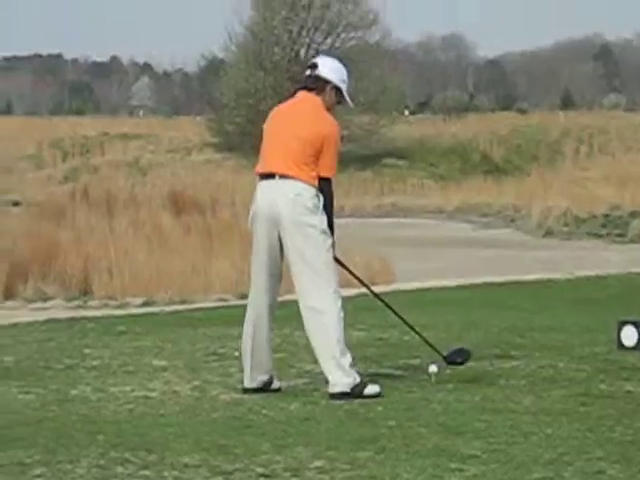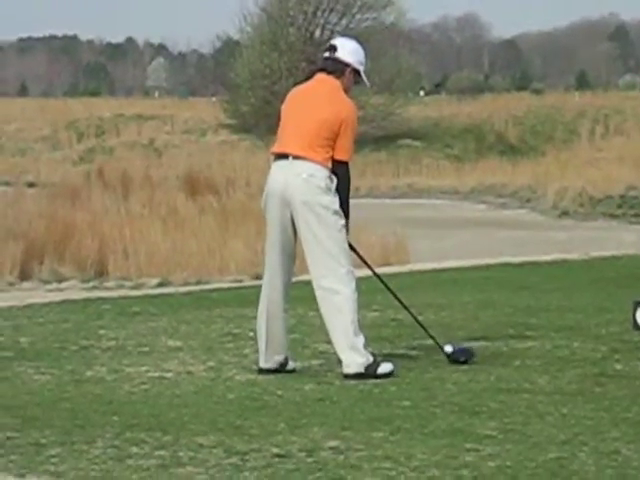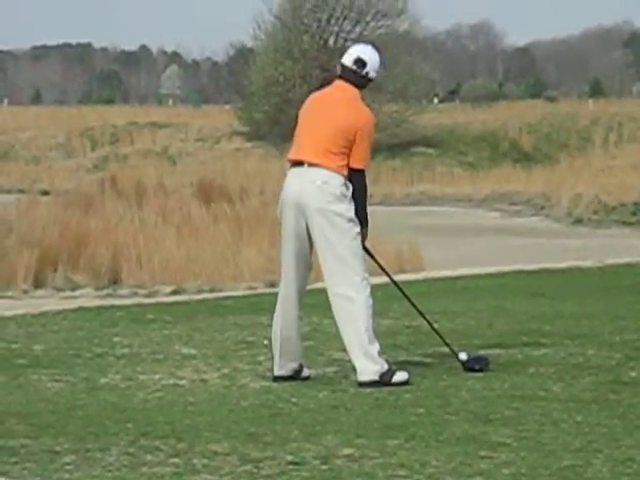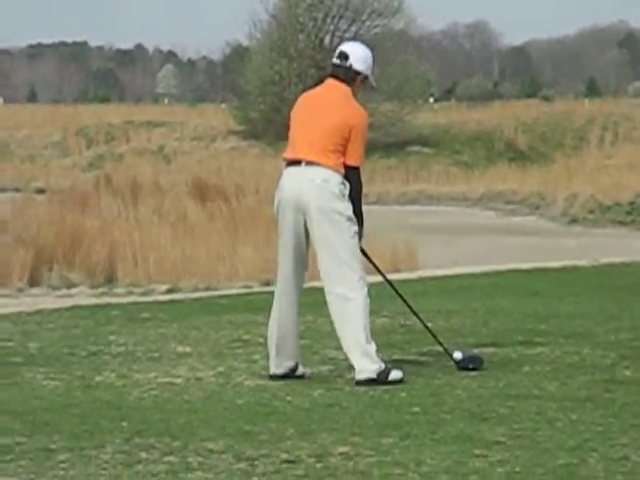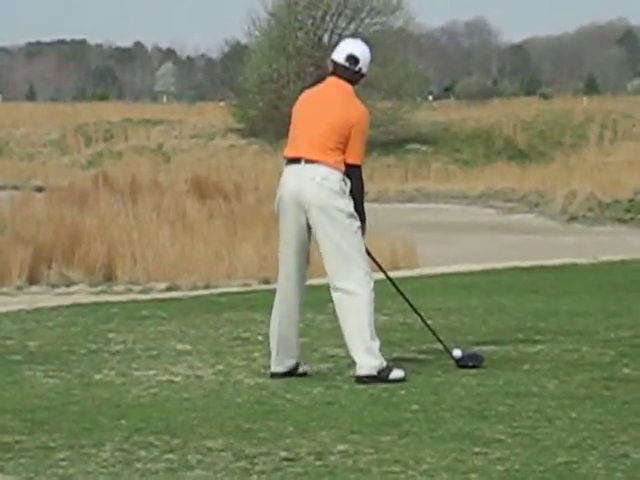
dt=1s
person 1, frame 1
left shoulder: (277, 112)
right shoulder: (327, 124)
right elbow: (324, 183)
right wrist: (329, 233)
left hip: (264, 195)
right hip: (298, 199)
left knee: (261, 291)
right knee: (321, 293)
left ankle: (257, 375)
right ankle: (342, 380)
person 1, frame 2
left shoulder: (295, 93)
right shoulder: (345, 107)
right elbow: (340, 167)
right wrist: (343, 215)
left hip: (278, 176)
right hip: (311, 181)
left knee: (275, 273)
right knee: (335, 275)
left ankle: (271, 356)
right ankle: (355, 360)
person 1, frame 3
left shoulder: (313, 99)
right shoulder: (362, 115)
right elbow: (356, 175)
right wrist: (362, 223)
left hip: (294, 183)
right hip: (326, 188)
left knee: (291, 280)
right knee: (350, 282)
left ankle: (286, 364)
right ankle: (370, 368)
person 1, frame 4
left shoulder: (304, 99)
right shoulder: (355, 112)
right elbow: (351, 171)
right wrist: (357, 220)
left hip: (289, 181)
right hip: (323, 185)
left knee: (288, 278)
right knee: (347, 281)
left ankle: (282, 361)
right ankle: (367, 366)
person 1, frame 5
left shoulder: (305, 97)
right shoulder: (356, 111)
right elbow: (352, 169)
right wrist: (360, 216)
left hip: (290, 179)
right hip: (324, 183)
left knee: (290, 275)
right knee: (353, 277)
left ankle: (283, 360)
right ankle: (369, 362)
